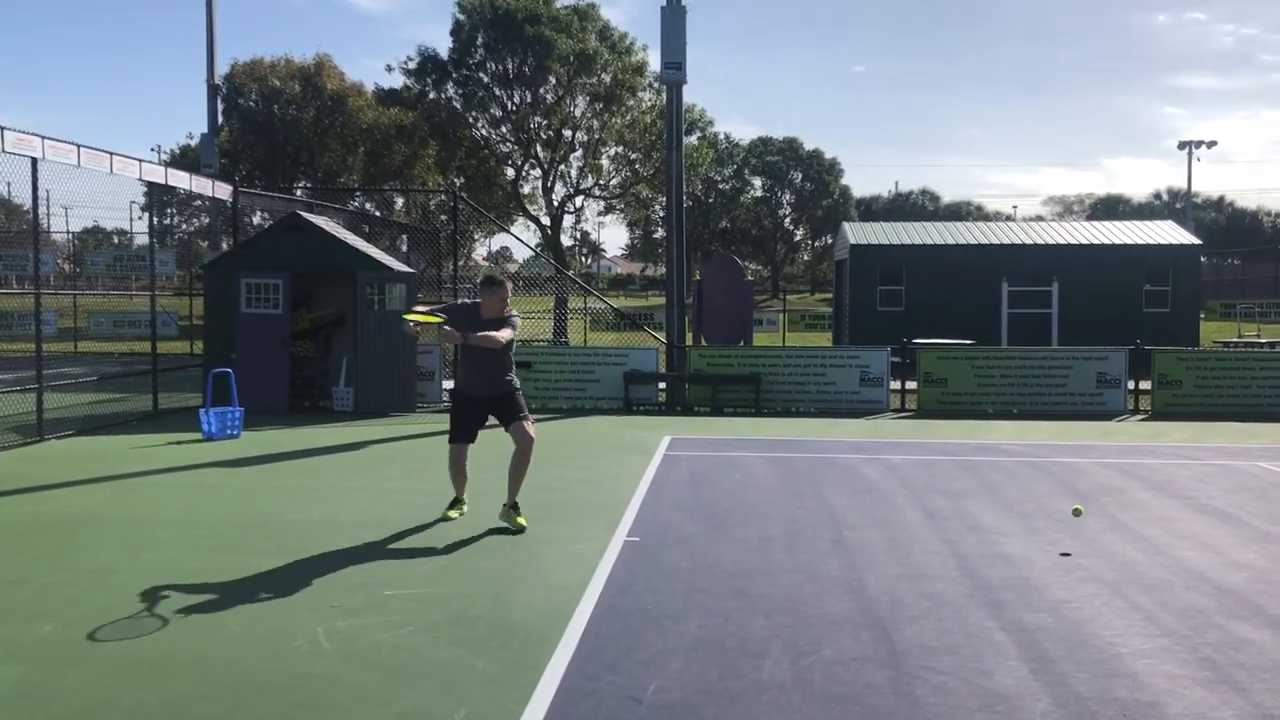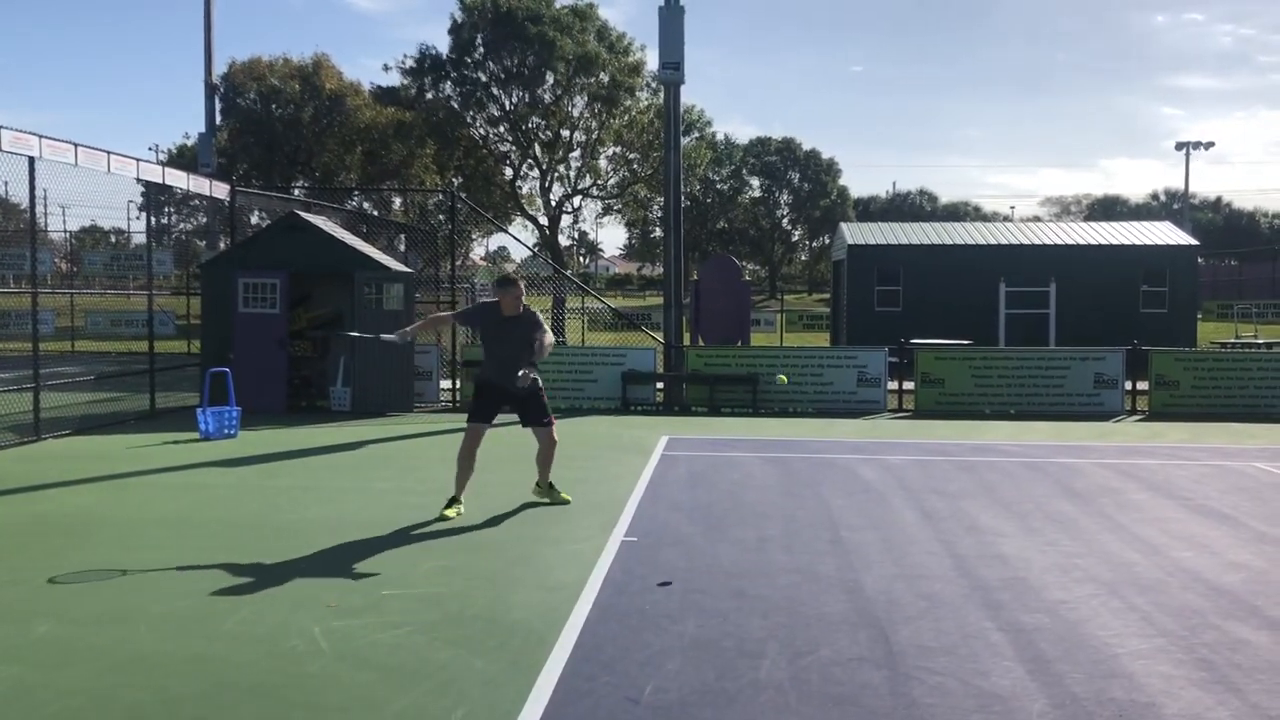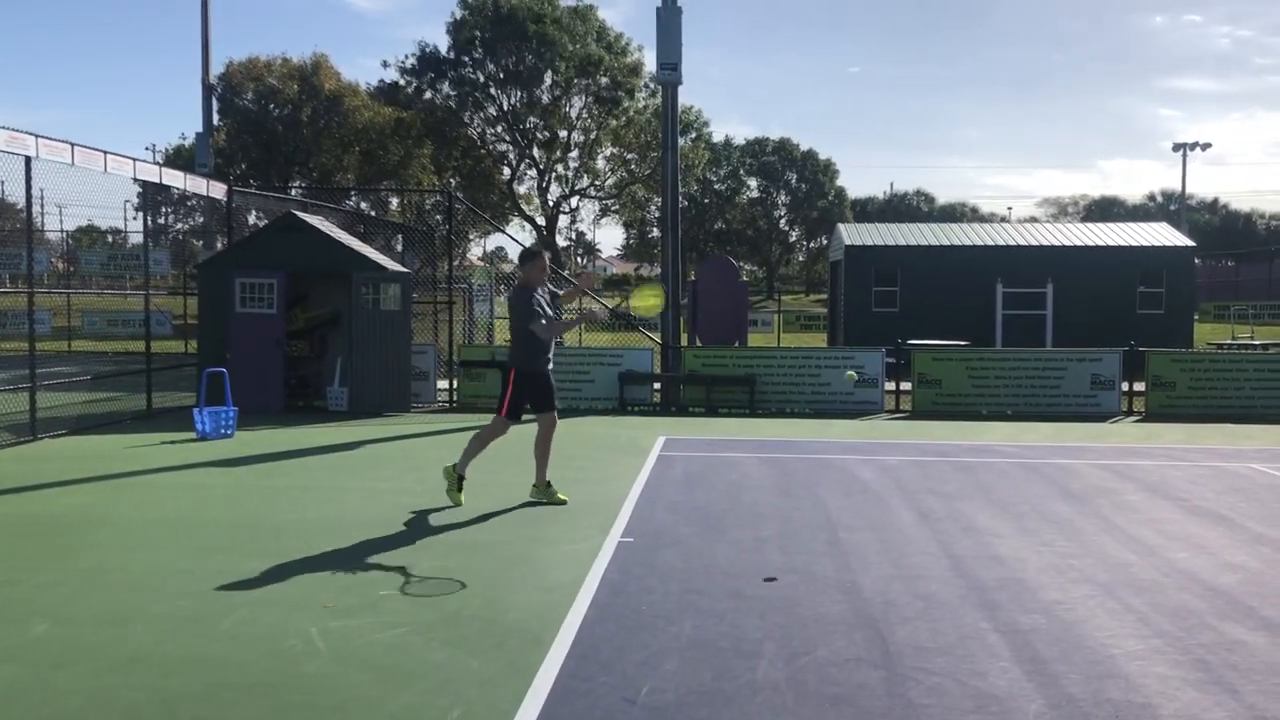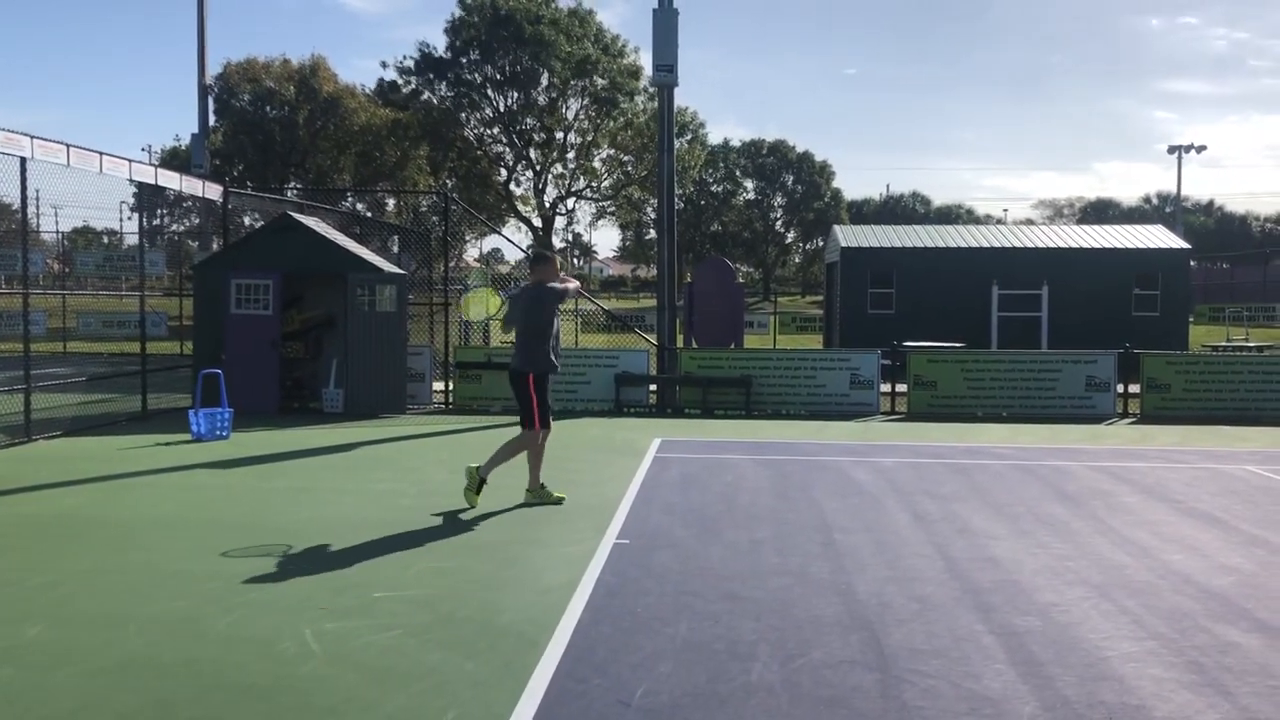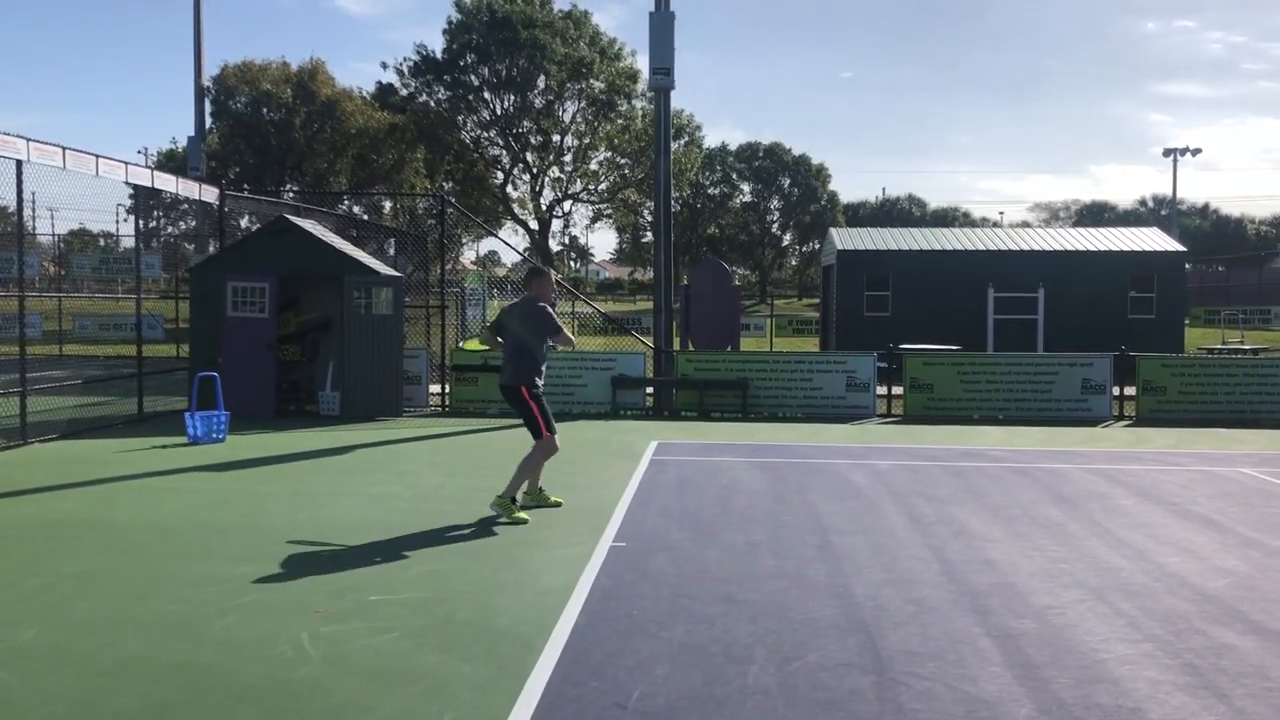
dt=0.3s
person 1, frame 1
left shoulder: (510, 319)
right shoulder: (462, 309)
left elbow: (499, 339)
right elbow: (421, 311)
left wrist: (462, 338)
left hip: (504, 391)
right hip: (467, 393)
left knee: (526, 438)
right knee: (456, 455)
left ankle: (511, 506)
right ankle: (460, 499)
person 1, frame 2
left shoulder: (530, 316)
right shoulder: (482, 312)
left elbow: (547, 341)
right elbow: (445, 318)
left wrist: (530, 367)
right wrist: (413, 329)
left hip: (527, 386)
right hip: (491, 384)
left knee: (549, 439)
right knee: (471, 439)
left ankle: (544, 485)
right ankle: (457, 498)
person 1, frame 3
left shoulder: (542, 287)
right shoulder: (523, 296)
left elbow: (561, 299)
right elbow: (546, 331)
left wrist: (581, 284)
right wrist: (582, 318)
left hip: (542, 368)
right hip: (520, 369)
left knee: (548, 424)
right knee: (499, 426)
left ankle: (540, 486)
right ankle: (457, 471)
person 1, frame 4
left shoulder: (519, 295)
right shoulder: (545, 292)
left elbow: (507, 325)
right elbow: (574, 285)
right wrist: (559, 280)
left hip: (528, 371)
right hip: (530, 374)
left knee: (541, 430)
right knee: (531, 437)
left ankle: (534, 488)
right ankle: (481, 473)
person 1, frame 5
left shoulder: (510, 310)
right shoulder: (540, 310)
left elbow: (486, 338)
right elbow: (568, 342)
right wrist: (554, 336)
left hip: (514, 383)
right hip: (522, 385)
left knee: (546, 439)
right knee: (549, 445)
left ankle: (532, 492)
right ankle: (505, 498)
